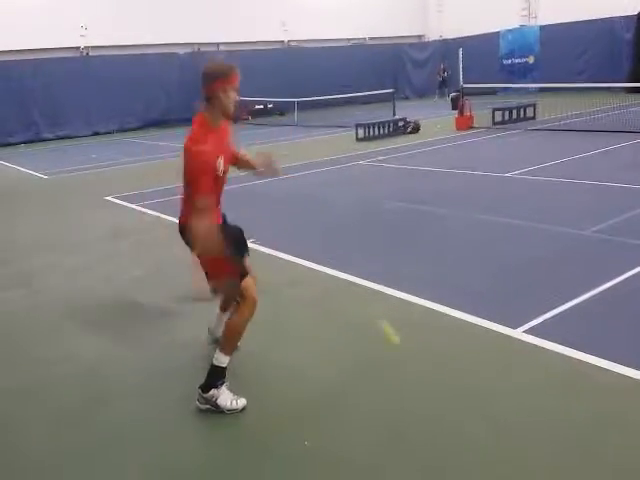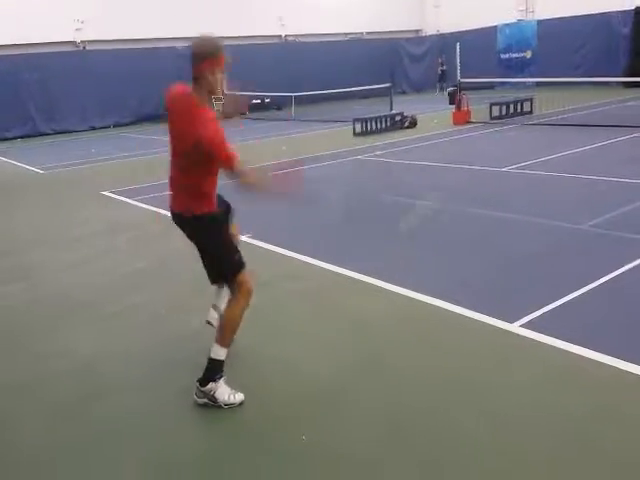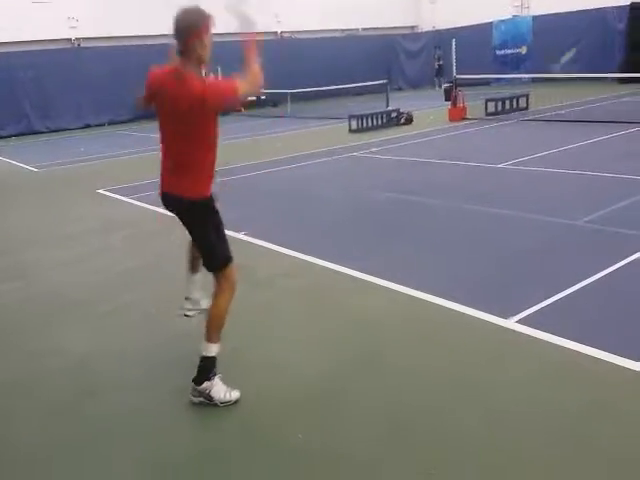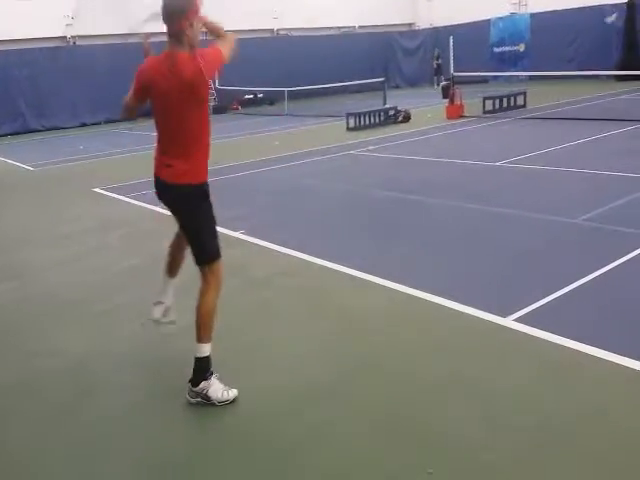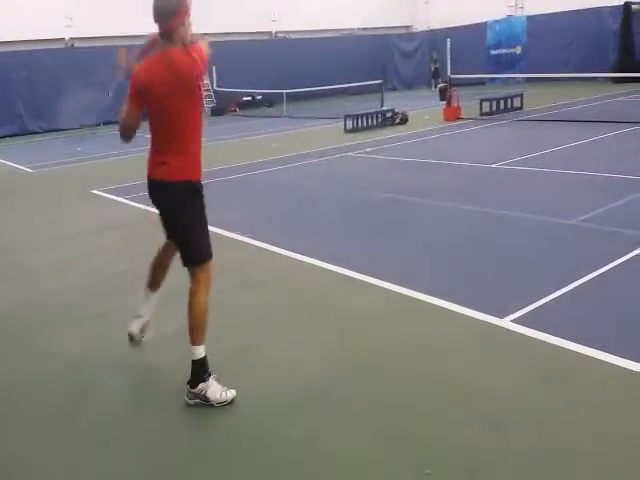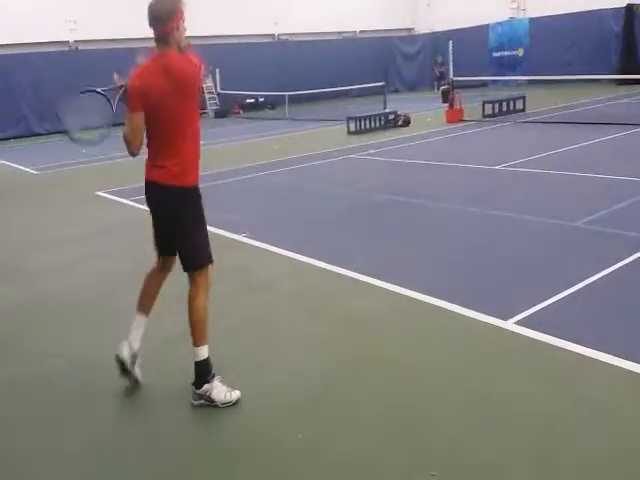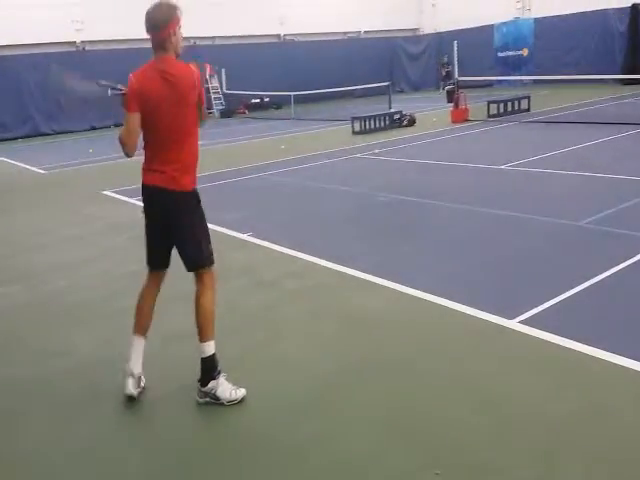
dt=0.1s
person 1, frame 1
left shoulder: (215, 123)
right shoulder: (201, 150)
right elbow: (199, 220)
left wrist: (253, 161)
right wrist: (214, 271)
left hip: (213, 217)
right hip: (204, 227)
left knee: (244, 274)
right knee: (248, 296)
left ankle: (222, 328)
right ankle: (211, 388)
person 1, frame 2
left shoulder: (177, 94)
right shoulder: (203, 130)
right elbow: (243, 177)
left hip: (193, 200)
right hip: (197, 212)
left knee: (231, 237)
right knee: (244, 287)
left ankle: (219, 306)
right ankle: (209, 381)
person 1, frame 3
left shoulder: (159, 76)
right shoulder: (208, 92)
right elbow: (251, 88)
right wrist: (254, 55)
left hip: (170, 188)
right hip: (193, 195)
left knee: (202, 233)
right knee: (227, 280)
left ankle: (194, 293)
right ankle: (204, 380)
person 1, frame 4
left shoulder: (149, 68)
right shoulder: (198, 67)
left elbow: (129, 111)
right elbow: (229, 42)
left hip: (163, 177)
right hip: (190, 182)
left knee: (188, 228)
right knee: (212, 274)
left ankle: (165, 300)
right ankle: (202, 378)
person 1, frame 5
left shoulder: (142, 72)
right shoulder: (193, 61)
left elbow: (126, 133)
left hip: (157, 179)
right hip: (184, 182)
left knee: (173, 242)
right knee: (201, 275)
left ankle: (140, 319)
right ankle: (199, 380)
person 1, frame 6
left shoulder: (139, 77)
right shoulder: (190, 68)
left elbow: (133, 147)
left wrist: (133, 105)
left hip: (154, 184)
right hip: (181, 187)
left knee: (164, 261)
right knee: (200, 279)
left ankle: (132, 346)
right ankle: (203, 381)
person 1, frame 7
left shoulder: (137, 82)
right shoulder: (190, 75)
left elbow: (128, 146)
left hip: (152, 190)
right hip: (182, 192)
left knee: (155, 275)
right knee: (204, 278)
left ankle: (134, 370)
right ankle: (210, 378)
